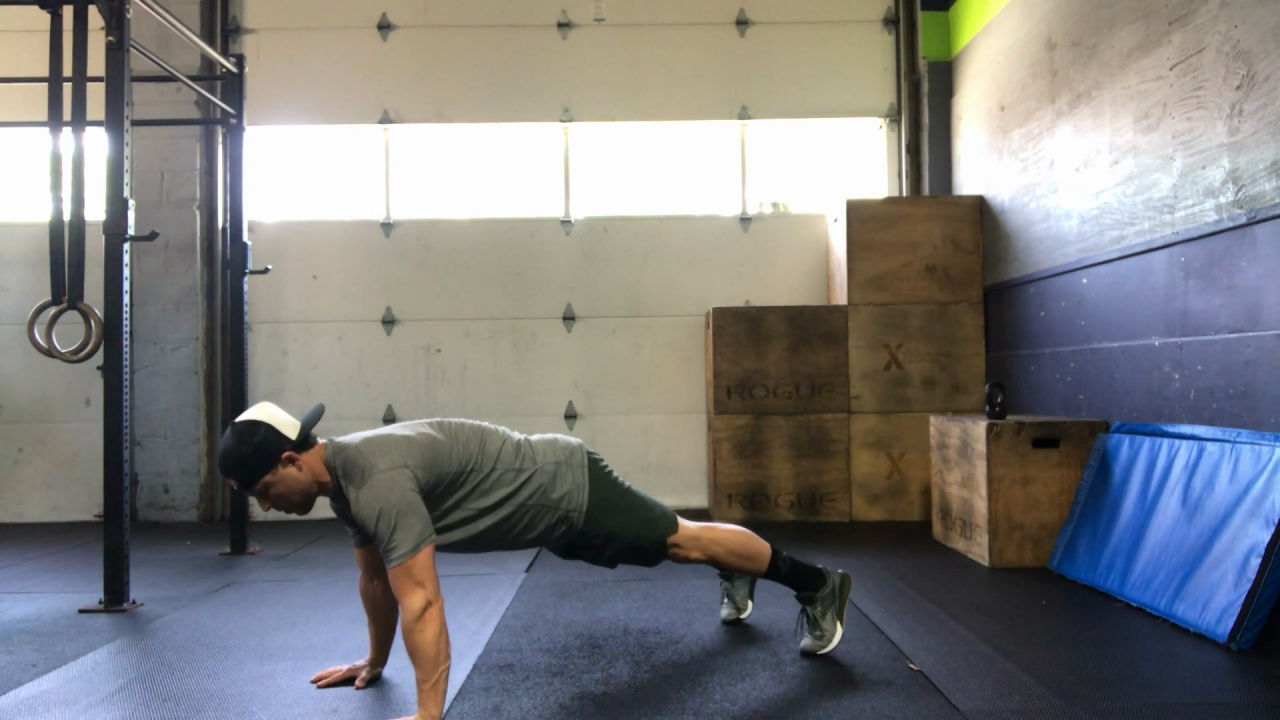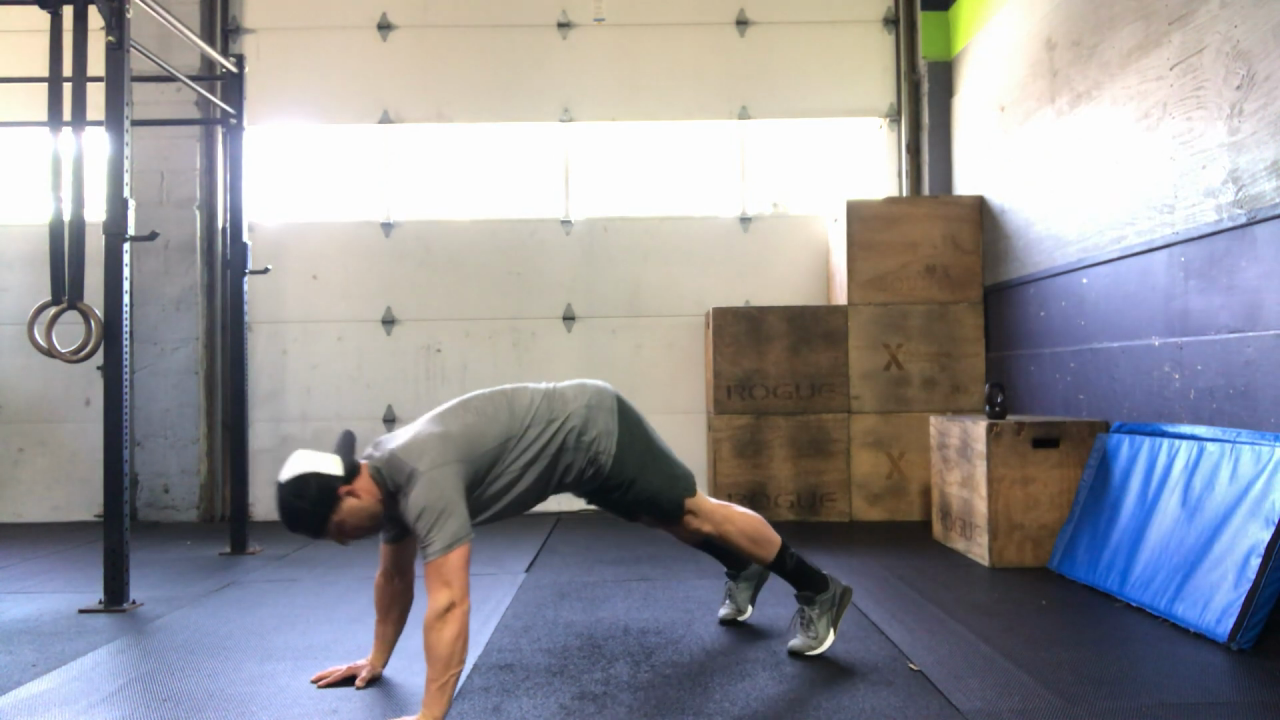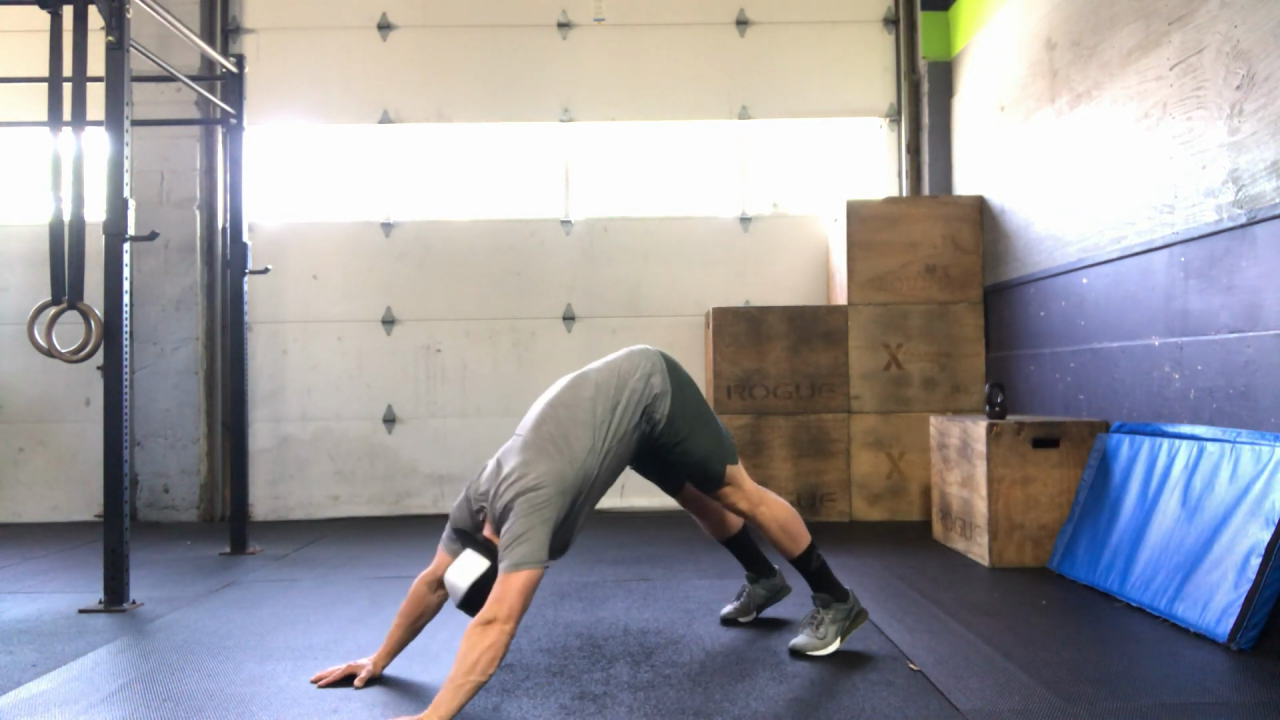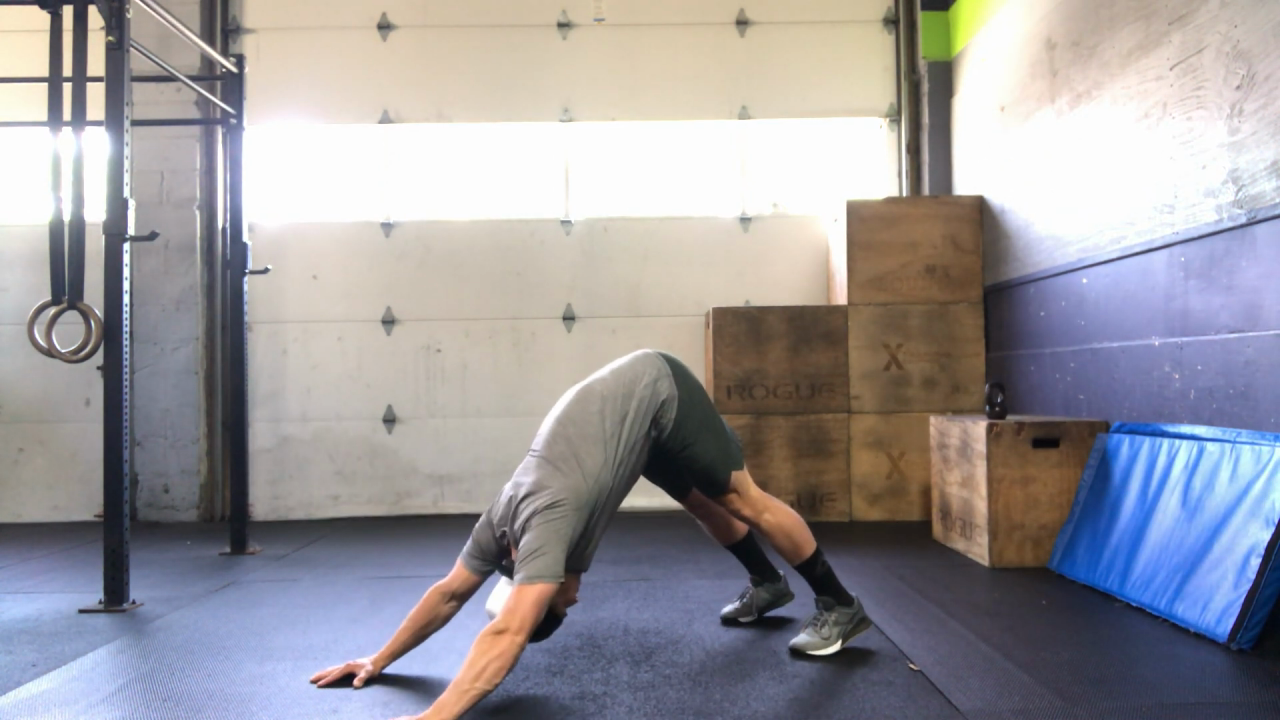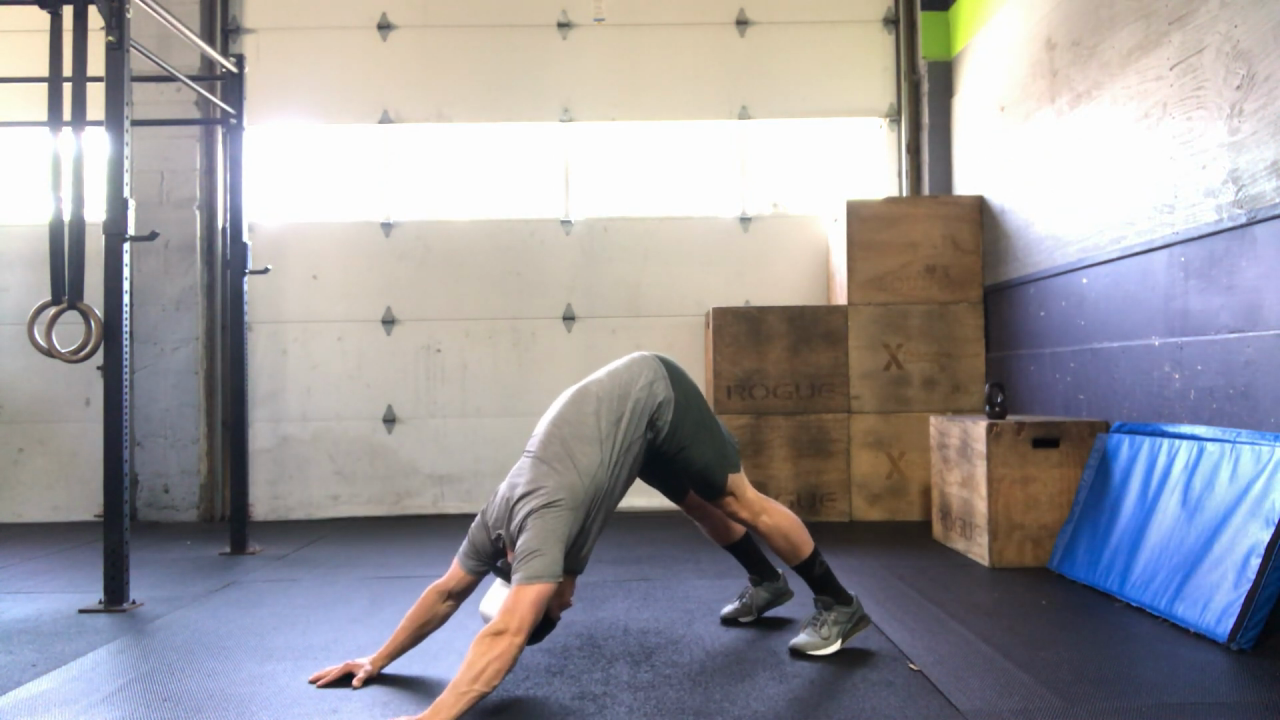
dt=1s
person 1, frame 1
left shoulder: (377, 483)
right shoulder: (344, 478)
left elbow: (420, 604)
right elbow: (375, 579)
right wrist: (374, 660)
left hip: (565, 492)
right hip: (551, 496)
left knee: (684, 541)
right knee: (668, 543)
left ankle: (817, 586)
right ankle: (736, 580)
person 1, frame 2
left shoulder: (422, 479)
right shoulder: (383, 474)
left elbow: (448, 603)
right elbow: (394, 576)
right wrist: (376, 659)
left hip: (593, 429)
right hip: (575, 438)
left knee: (696, 513)
right knee: (666, 518)
left ankle: (818, 592)
right ankle: (744, 573)
person 1, frame 3
left shoulder: (529, 506)
right shoulder: (479, 500)
left elbow: (495, 623)
right elbow: (433, 581)
right wrist: (379, 659)
left hip: (651, 388)
right hip: (628, 401)
left knee: (738, 493)
right knee: (696, 498)
left ankle: (835, 601)
right ankle: (764, 579)
person 1, frame 4
left shoulder: (547, 522)
right shoulder: (504, 517)
left elbow: (507, 633)
right elbow: (448, 593)
right wrist: (378, 660)
left hip: (658, 391)
right hip: (633, 400)
left knee: (742, 499)
right knee: (703, 504)
left ankle: (839, 606)
right ankle: (768, 583)
person 1, frame 5
left shoulder: (543, 523)
right shoulder: (498, 517)
left elbow: (506, 634)
right elbow: (446, 592)
right wrist: (376, 661)
left hip: (655, 395)
right hip: (631, 404)
left knee: (739, 500)
right knee: (702, 506)
left ankle: (838, 605)
right ankle: (767, 582)
